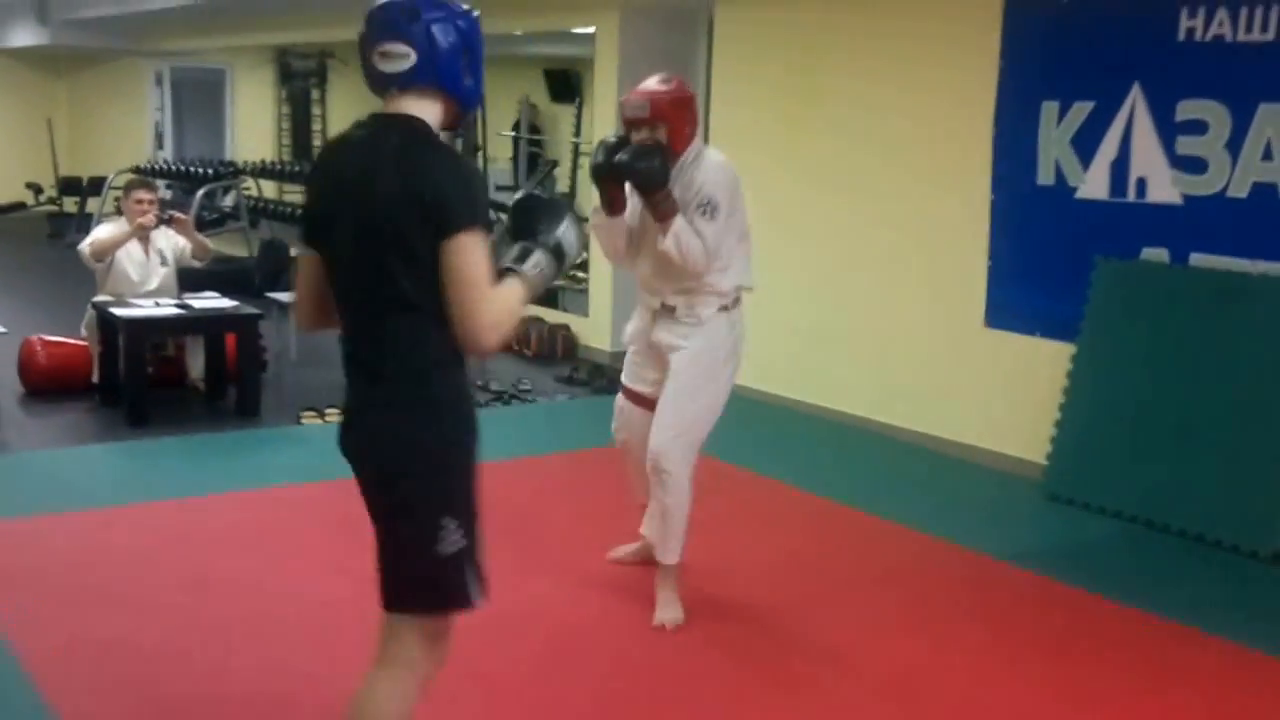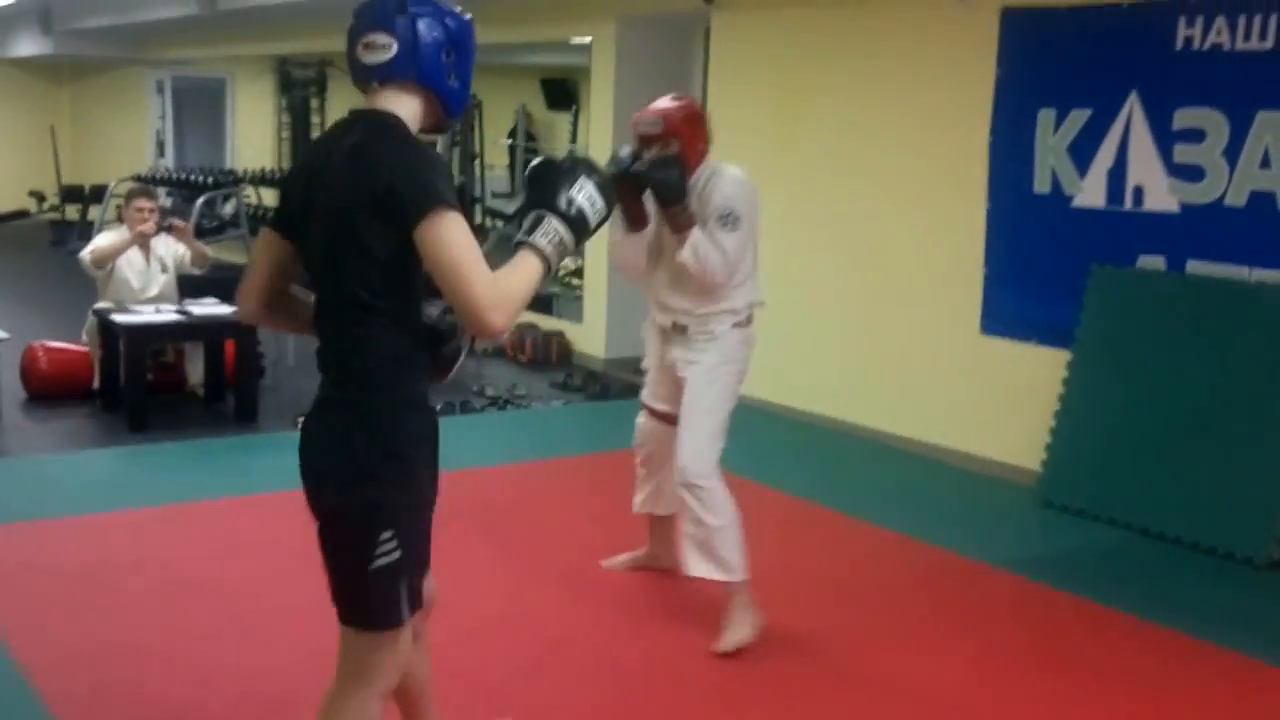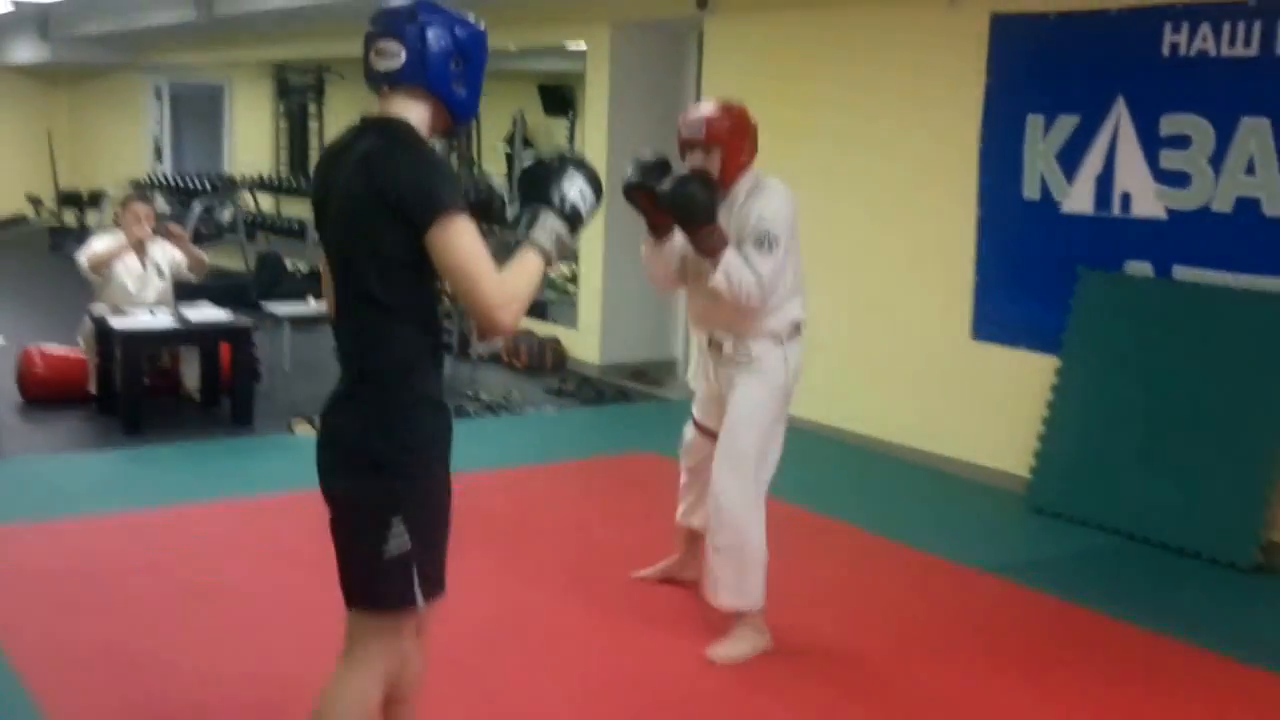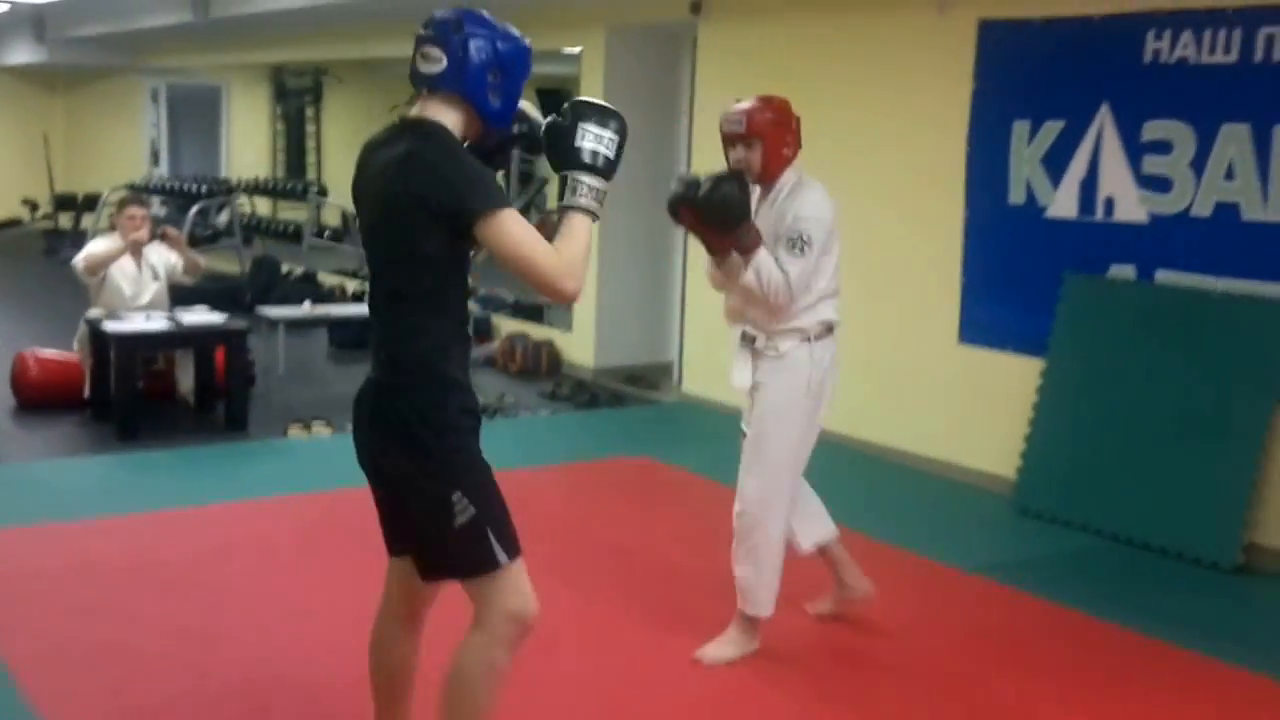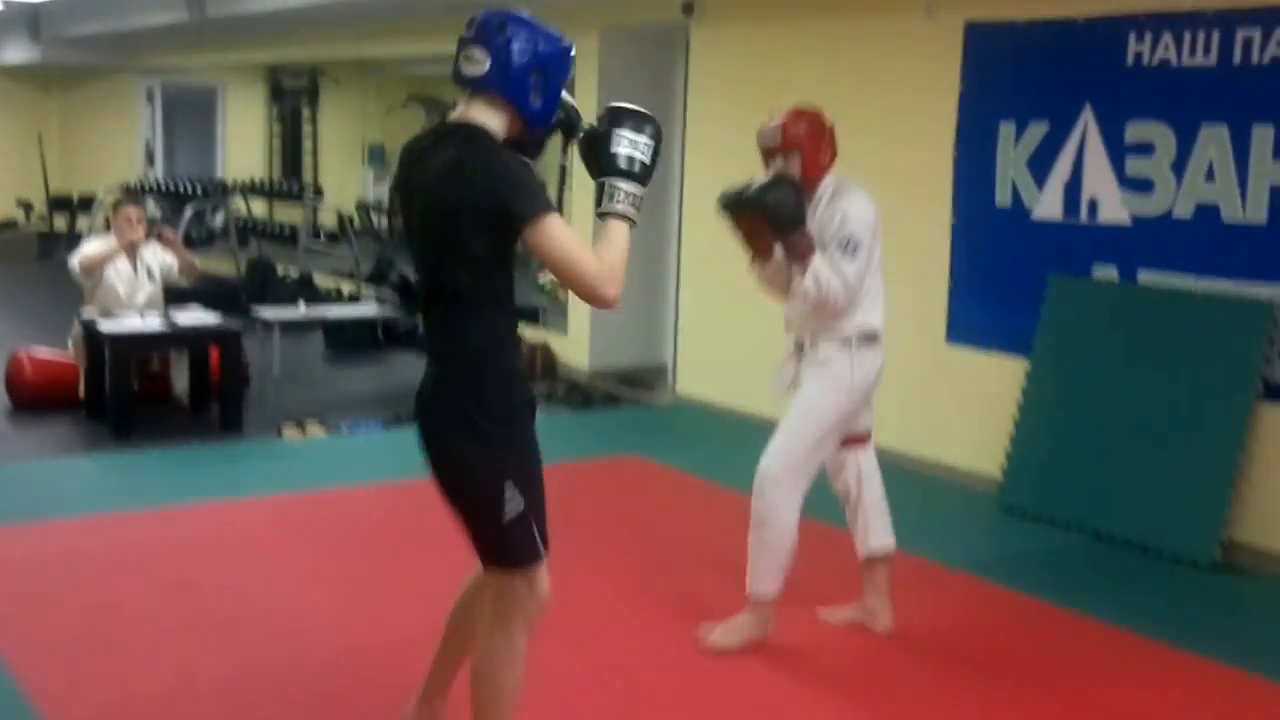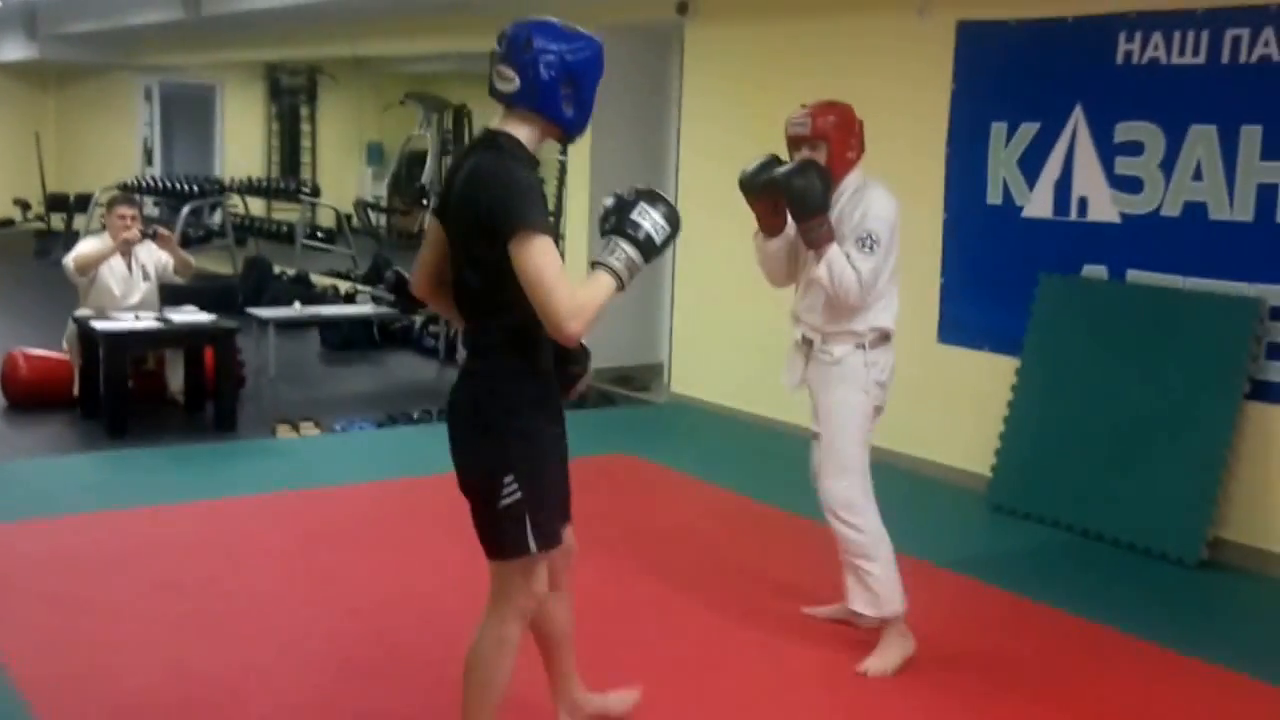
dt=0.3s
person 1, frame 1
left shoulder: (334, 161)
right shoulder: (444, 172)
left elbow: (312, 307)
right elbow: (484, 331)
right wrist: (534, 258)
left hip: (372, 412)
right hip: (423, 422)
left knee: (439, 600)
right knee: (415, 645)
person 1, frame 2
left shoulder: (320, 159)
right shoulder: (406, 162)
left elbow: (257, 300)
right elbow: (489, 313)
right wrist: (555, 229)
left hip: (351, 422)
right hip: (376, 434)
left knee: (411, 608)
person 1, frame 3
left shoulder: (343, 157)
right shoulder: (415, 165)
right elbow: (498, 310)
right wrist: (550, 224)
left hip: (371, 418)
right hip: (391, 431)
left knee: (403, 618)
right knee: (379, 646)
person 1, frame 4
left shoulder: (383, 154)
right shoulder: (449, 166)
right elbow: (562, 280)
right wrist: (584, 181)
left hip: (394, 407)
right hip: (427, 417)
left knee: (410, 592)
right knee: (509, 607)
person 1, frame 5
left shoulder: (422, 155)
right shoulder: (499, 172)
right elbow: (603, 285)
right wrist: (621, 185)
left hip: (453, 397)
right hip: (483, 409)
left knee: (507, 573)
right knee: (521, 598)
person 1, frame 6
left shoulder: (475, 165)
right shoulder: (509, 181)
left elbow: (428, 285)
right elbow: (567, 320)
right wrist: (626, 248)
left hip: (518, 398)
right hip: (504, 408)
left knee: (555, 560)
right knee: (519, 593)
person 2, frame 1
left shoulder: (712, 171)
right shoulder: (647, 172)
left elbow: (696, 257)
right elbow: (620, 251)
left wrist: (656, 195)
right wrist: (611, 193)
left hip: (706, 325)
right hip: (657, 319)
left knee: (669, 447)
right knee: (632, 431)
left ankle: (669, 576)
right ankle: (655, 538)
person 2, frame 2
left shoulder: (730, 185)
right shoulder: (660, 191)
left elbow: (716, 268)
right elbow: (633, 269)
left wrist: (676, 210)
right wrist: (632, 208)
left hip: (718, 339)
right hip: (669, 334)
left knee: (693, 464)
right knee: (652, 441)
left ankle: (741, 602)
right ankle: (659, 547)
person 2, frame 3
left shoulder: (769, 201)
right shoulder: (704, 199)
left elbow: (751, 293)
right elbow: (668, 277)
left wrist: (706, 229)
right wrist: (658, 219)
left hip: (765, 358)
right hip: (721, 353)
left knee: (732, 484)
right knee: (698, 455)
left ankle: (752, 623)
right ankle: (687, 558)
person 2, frame 4
left shoulder: (807, 202)
right shoulder: (754, 197)
left elbow: (782, 291)
right elbow: (730, 279)
left wrist: (739, 229)
right wrist: (707, 229)
left hip: (796, 356)
right hip: (764, 352)
left knee: (761, 489)
right knee: (773, 475)
left ankle: (747, 624)
right ankle: (847, 576)
person 2, frame 5
left shoulder: (852, 207)
right shoulder: (802, 205)
left elbow: (837, 295)
right elbow: (784, 284)
left wrist: (794, 235)
right wrist: (755, 234)
left hip: (843, 357)
right hip: (827, 356)
left knee: (778, 473)
right knee: (856, 475)
left ankle: (757, 611)
right ankle: (875, 604)
person 2, frame 6
left shoulder: (873, 202)
right shoulder: (819, 198)
left elbow: (850, 289)
right elbow: (781, 272)
left wrist: (814, 223)
right wrist: (770, 214)
left hip: (855, 358)
right hip: (823, 353)
left knee: (841, 490)
right knee: (845, 477)
left ankle: (894, 628)
right ankle: (861, 599)
person 3, frame 1
left shoulder: (168, 234)
right shoulder: (109, 230)
left elbow: (204, 256)
right elbow: (91, 254)
left wrist: (190, 233)
right wrist: (133, 232)
right knee: (99, 318)
left ankle: (199, 377)
person 3, frame 2
left shoulder: (169, 242)
right shoulder: (110, 238)
left elbow: (204, 263)
right elbow: (92, 261)
left wrist: (189, 241)
right wrist: (133, 239)
right knee: (100, 324)
left ankle: (199, 382)
person 3, frame 3
left shoulder: (164, 247)
right shoulder: (106, 243)
left elbow: (200, 269)
right elbow: (89, 265)
left wrist: (185, 246)
right wrist: (129, 244)
left ankle: (194, 387)
person 3, frame 4
left shoulder: (160, 251)
right shoulder: (102, 246)
left elbow: (196, 273)
right elbow: (85, 268)
left wrist: (182, 249)
right wrist: (126, 246)
right knee: (91, 329)
left ankle: (189, 391)
person 3, frame 5
left shoulder: (155, 250)
right shoulder: (97, 246)
left elbow: (191, 274)
right elbow: (81, 269)
left wrist: (178, 250)
right wrist: (121, 246)
left ankle: (184, 392)
person 3, frame 6
left shoulder: (150, 249)
right shoulder: (91, 245)
left elbow: (186, 272)
right elbow: (75, 268)
left wrist: (172, 249)
right wrist: (116, 246)
left ankle: (180, 390)
